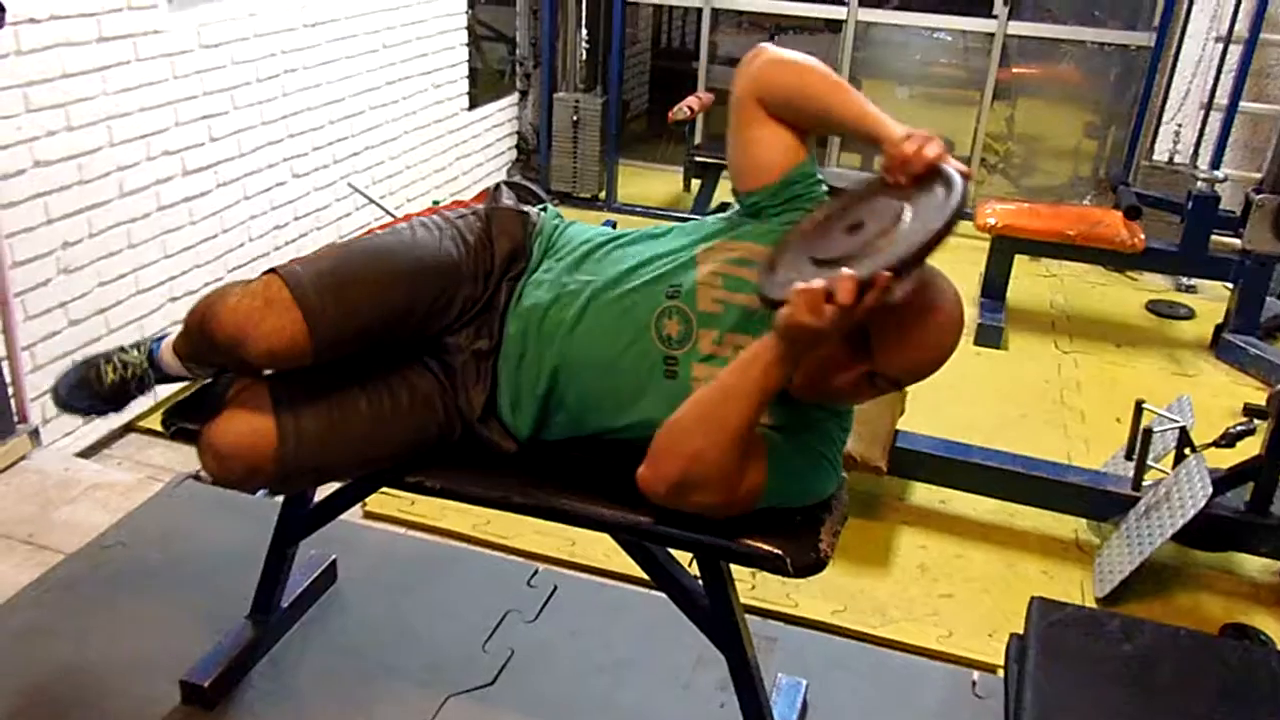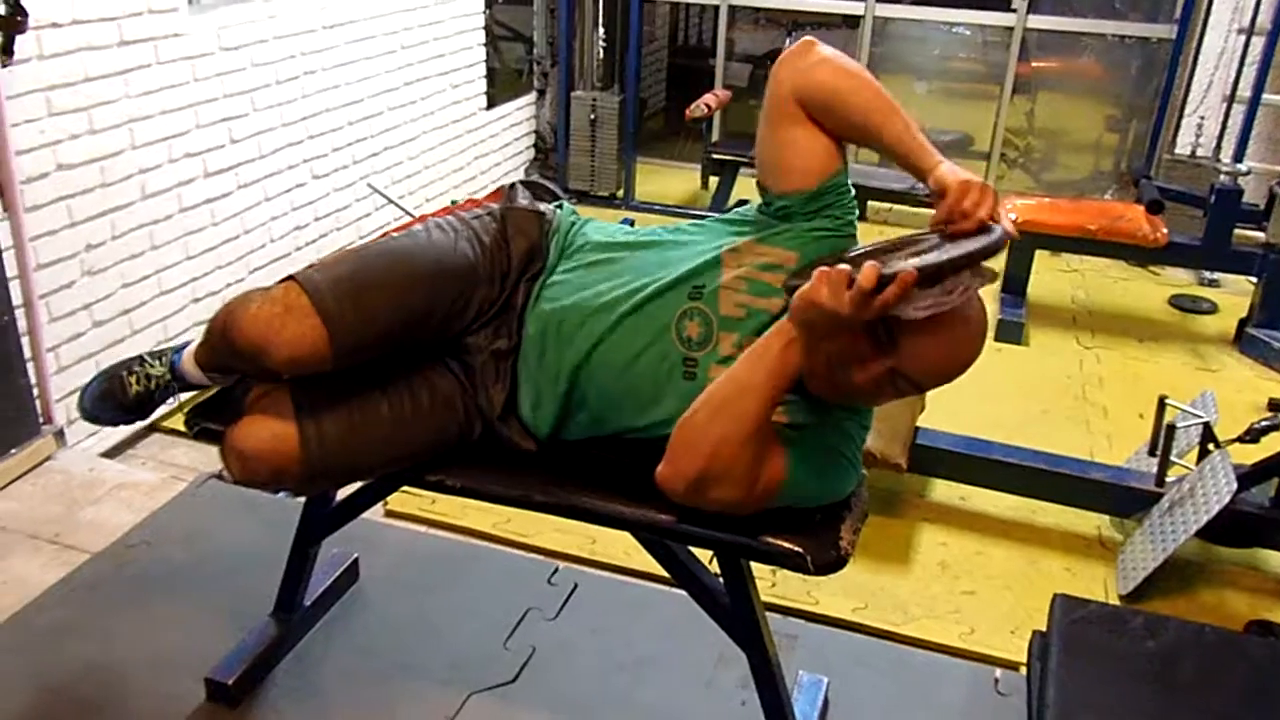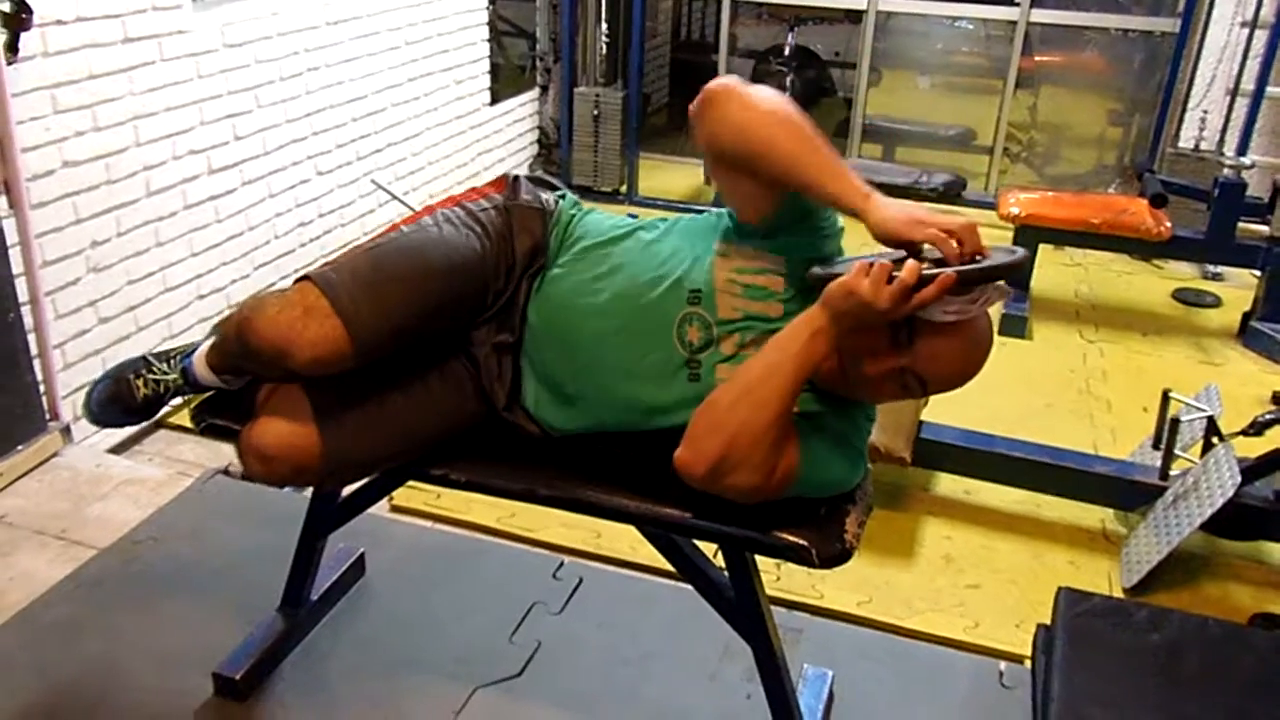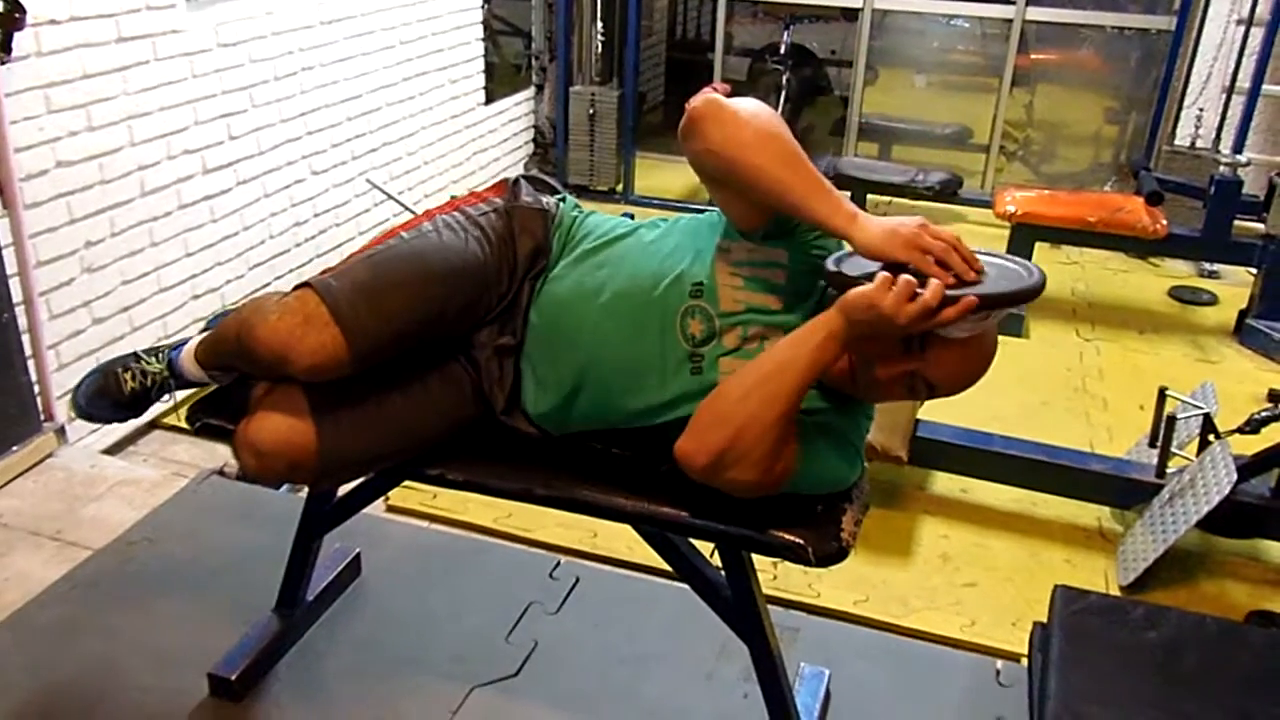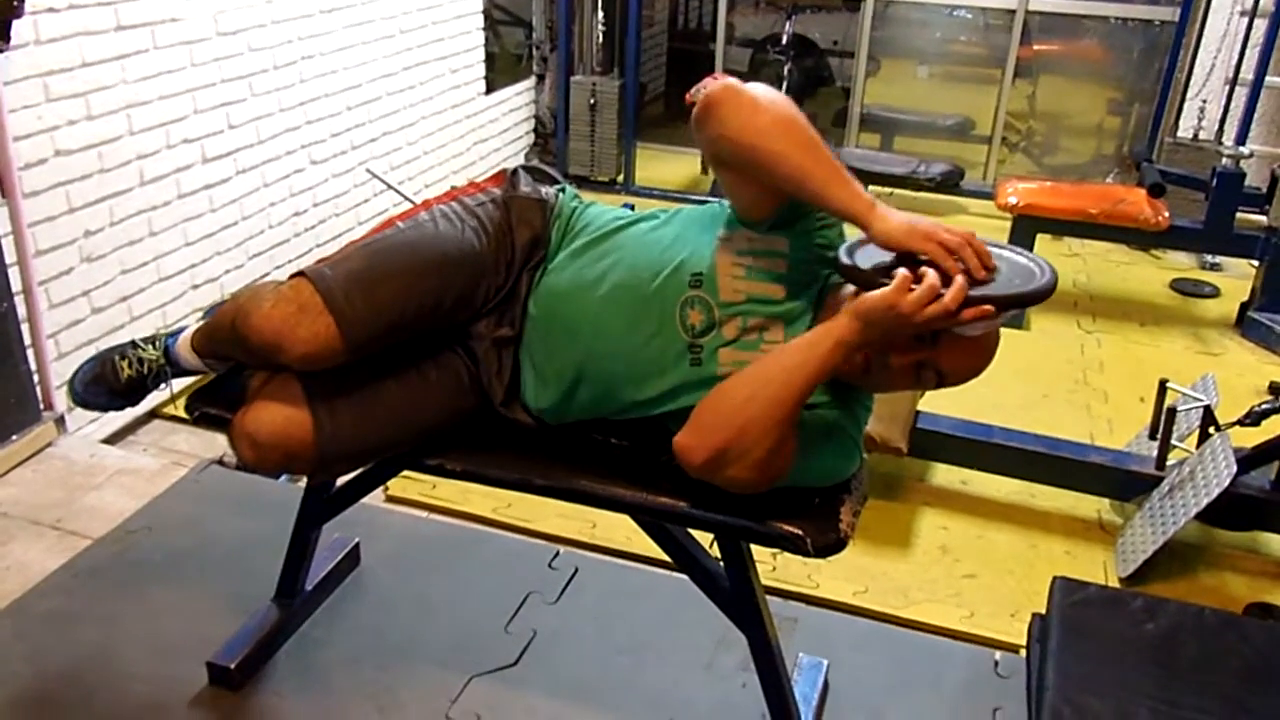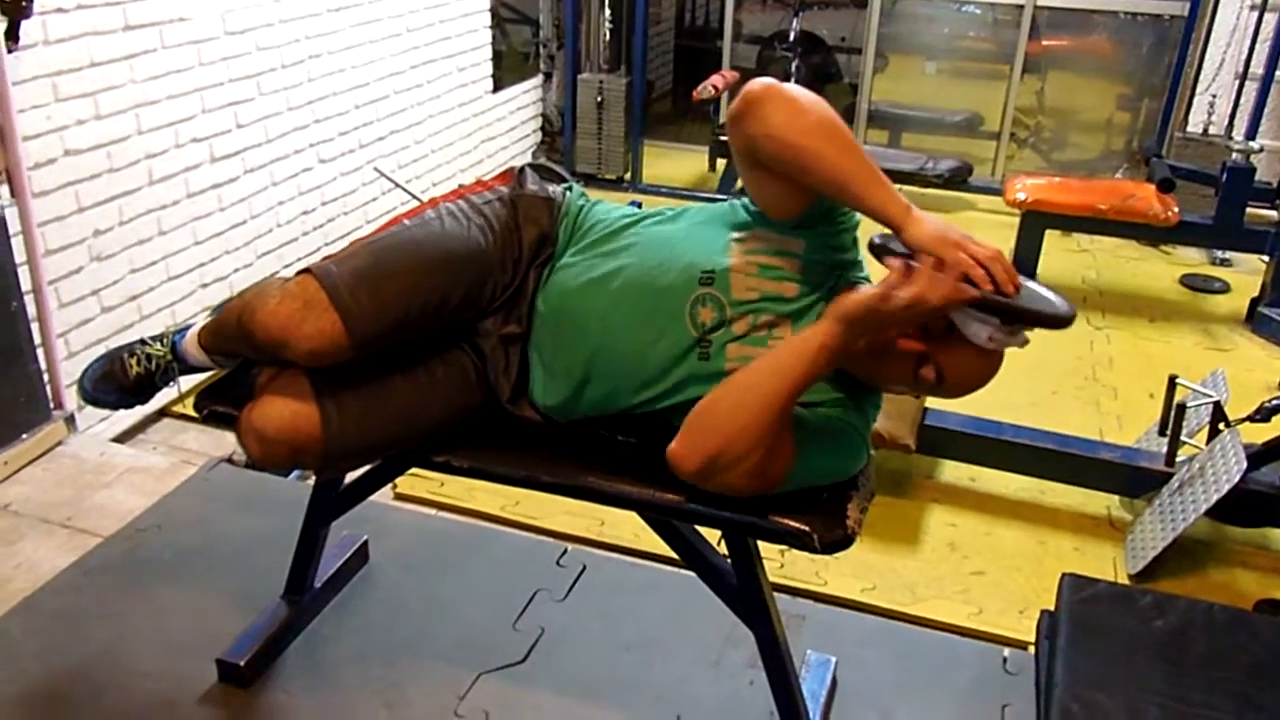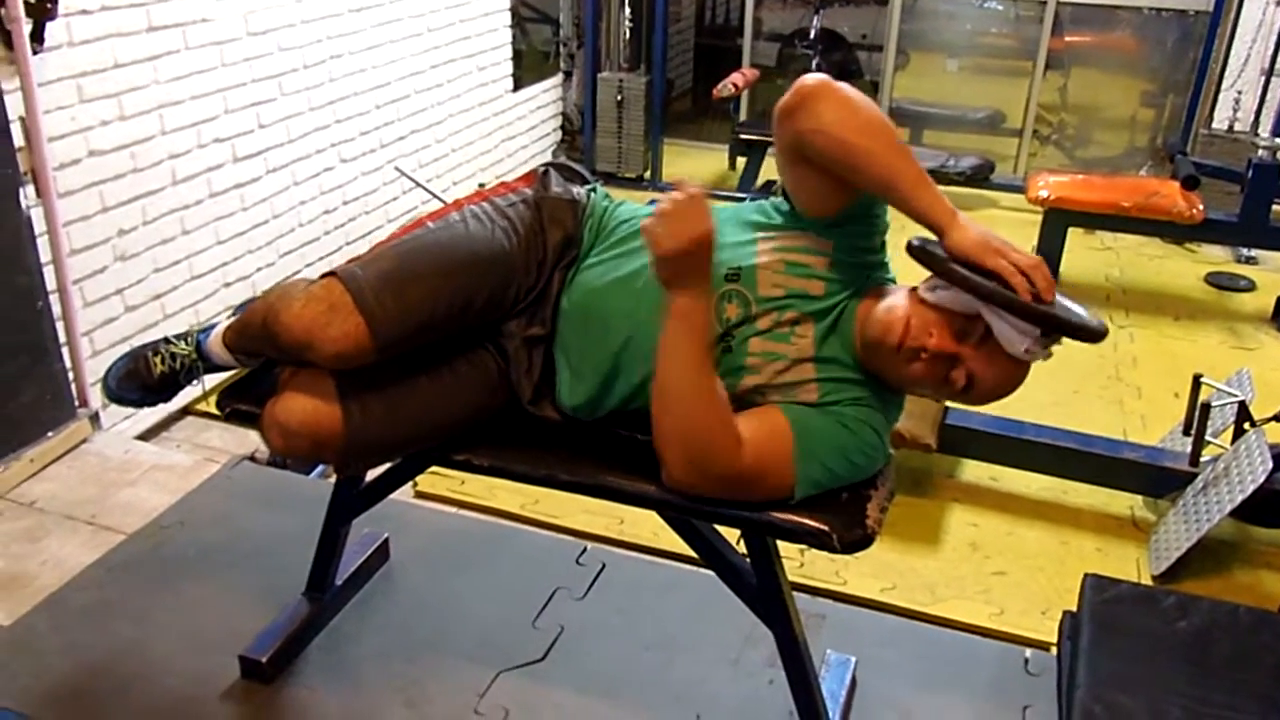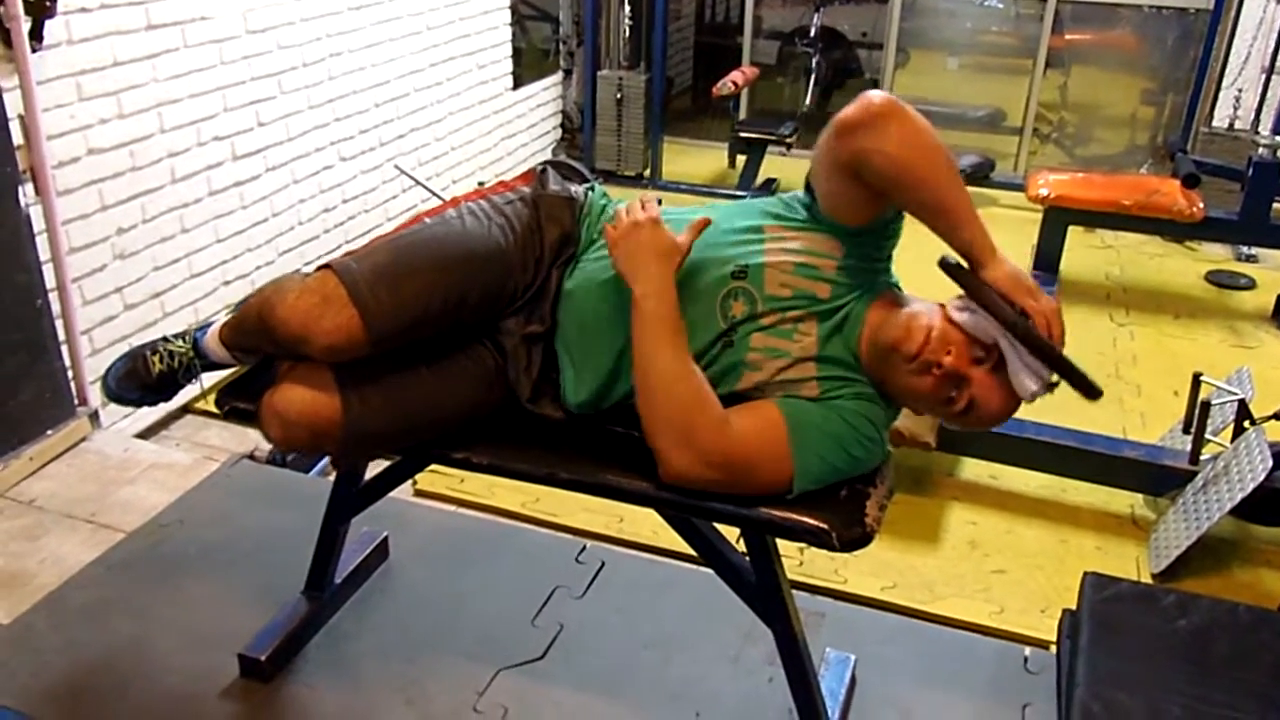
dt=0.3s
person 1, frame 1
left shoulder: (808, 454)
right shoulder: (795, 234)
left elbow: (670, 478)
right elbow: (761, 72)
left wrist: (781, 352)
right wrist: (888, 133)
left hip: (482, 396)
left knee: (232, 450)
right knee: (251, 325)
left ankle: (227, 382)
right ankle: (178, 356)
person 1, frame 2
left shoulder: (826, 452)
right shoulder: (820, 237)
left elbow: (691, 477)
right elbow: (805, 67)
left wrist: (801, 337)
right wrist: (935, 166)
left hip: (500, 397)
left knee: (256, 452)
right knee: (270, 331)
left ankle: (249, 380)
right ankle: (198, 364)
person 1, frame 3
left shoulder: (833, 446)
right shoulder: (810, 240)
left elbow: (709, 463)
right elbow: (722, 106)
left wrist: (822, 321)
right wrist: (874, 206)
left hip: (507, 382)
left knee: (274, 449)
right knee: (300, 330)
left ankle: (251, 389)
right ankle: (210, 362)
person 1, frame 4
left shoulder: (832, 443)
right shoulder: (808, 239)
left elbow: (709, 453)
right elbow: (709, 120)
left wrist: (835, 327)
right wrist: (856, 224)
left hip: (504, 384)
left knee: (268, 446)
right knee: (300, 340)
left ankle: (240, 377)
right ankle: (200, 357)
person 1, frame 5
left shoulder: (831, 431)
right shoulder: (812, 234)
left elbow: (707, 450)
right elbow: (724, 105)
left wrist: (851, 338)
right wrist: (877, 214)
left hip: (508, 376)
left knee: (266, 437)
right knee: (291, 327)
left ankle: (241, 362)
right ankle: (195, 346)
person 1, frame 6
left shoulder: (833, 429)
right shoulder: (827, 237)
left elbow: (701, 456)
right elbow: (760, 108)
left wrist: (841, 335)
right wrist: (913, 220)
left hip: (511, 371)
left knee: (274, 431)
right knee: (296, 324)
left ankle: (241, 368)
right ankle: (199, 344)
person 1, frame 7
left shoulder: (851, 430)
right shoulder: (851, 241)
left elbow: (696, 464)
right elbow: (812, 103)
left wrist: (688, 291)
right wrist: (954, 227)
left hip: (535, 374)
left knee: (297, 426)
right knee: (324, 328)
left ankle: (265, 364)
right ankle: (227, 340)
person 1, frame 8
left shoulder: (848, 429)
right shoulder: (860, 245)
left elbow: (689, 454)
right elbow: (871, 122)
left wrist: (650, 286)
right wrist: (991, 261)
left hip: (531, 366)
left knee: (295, 416)
right knee: (314, 322)
left ankle: (260, 360)
right ankle: (222, 340)
